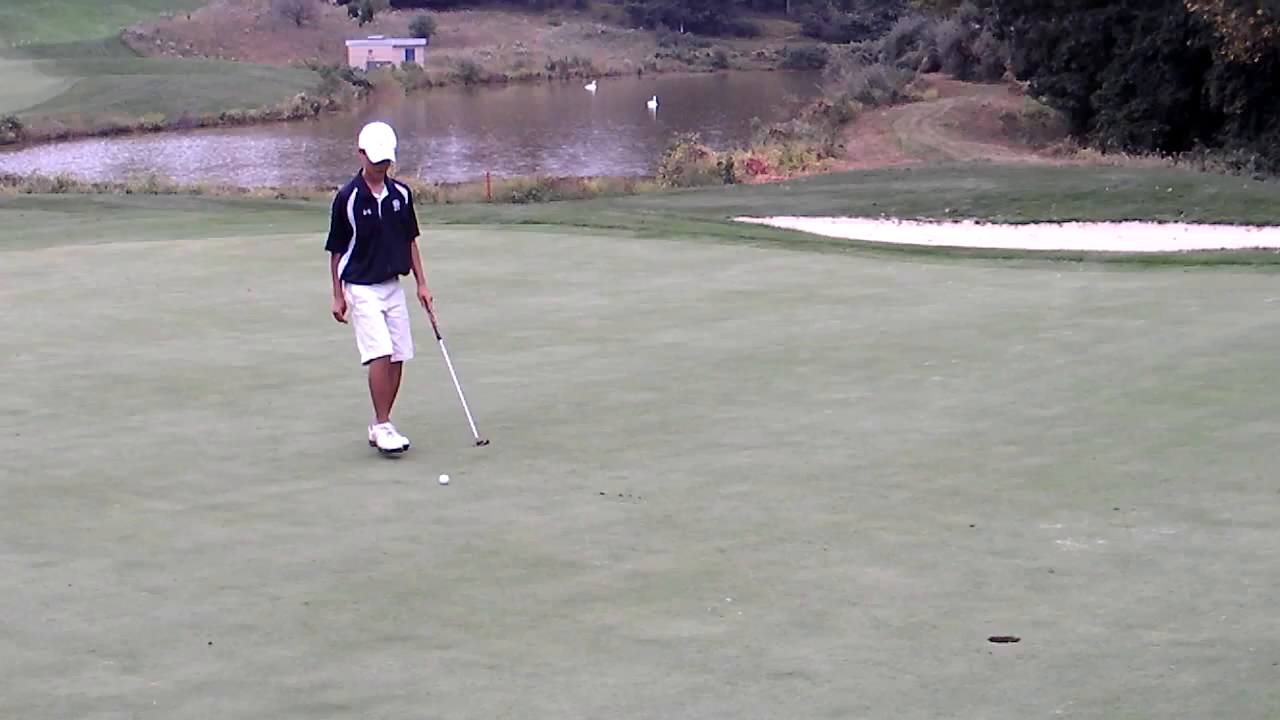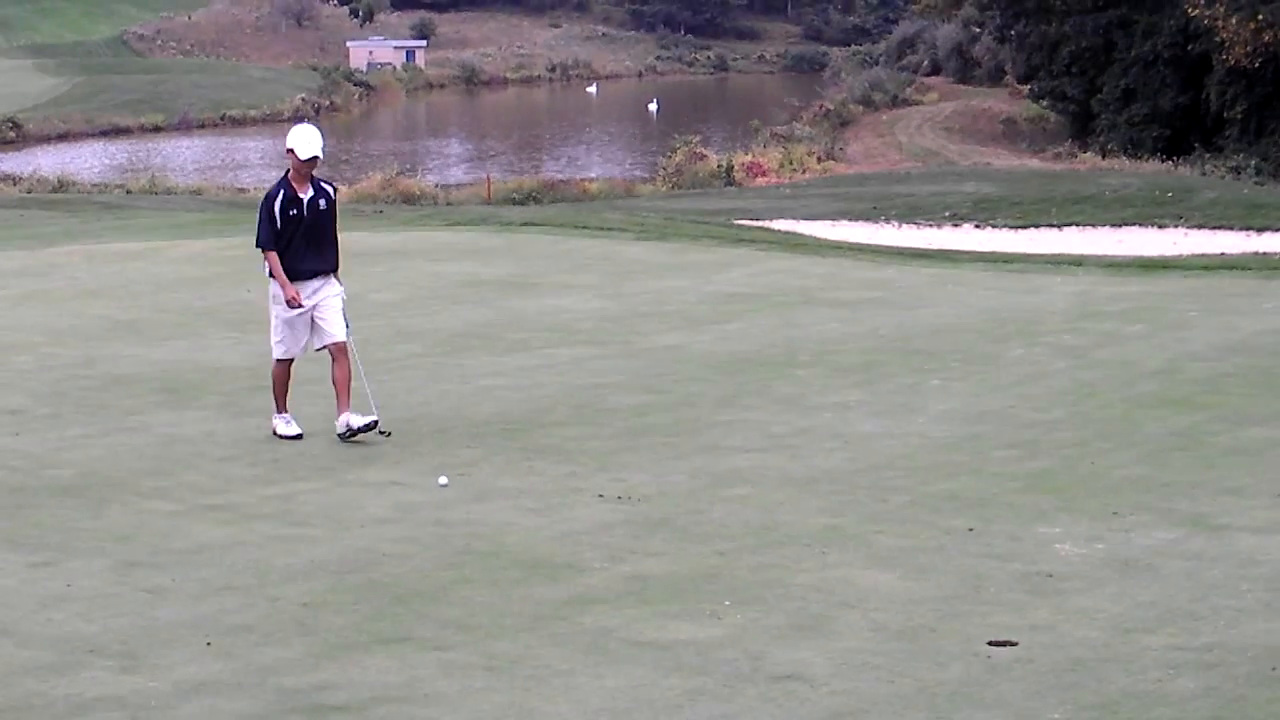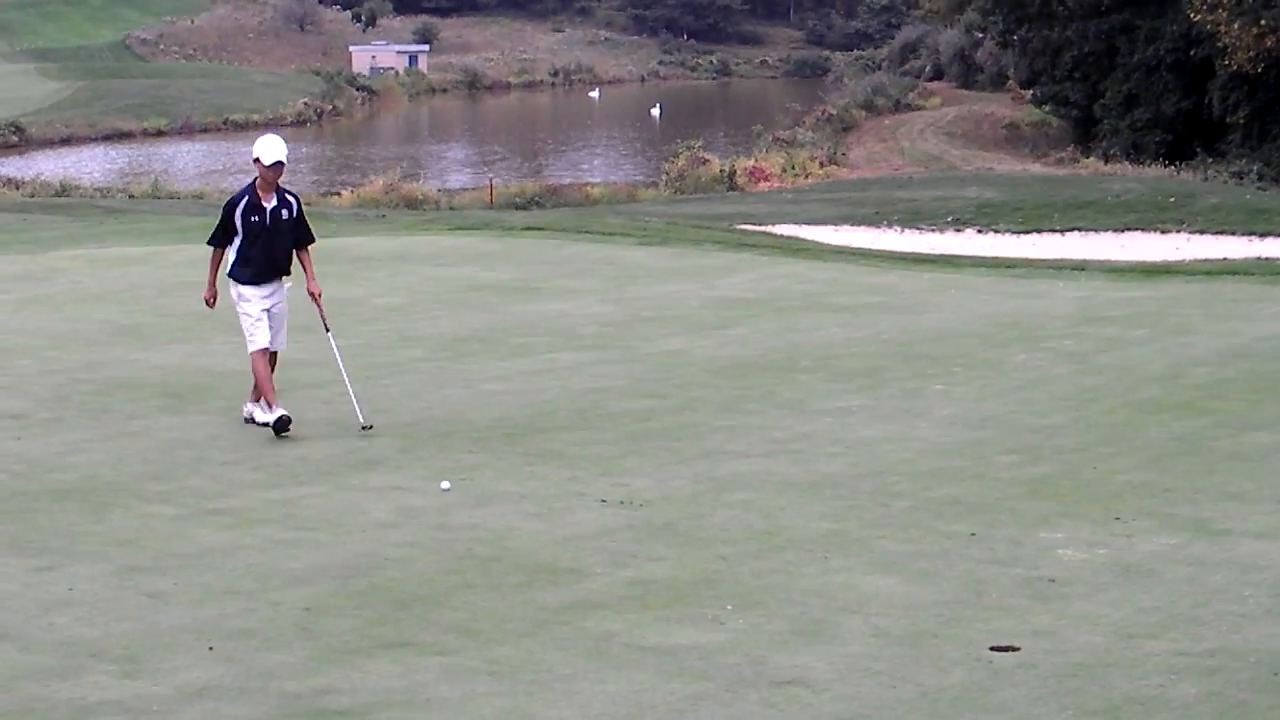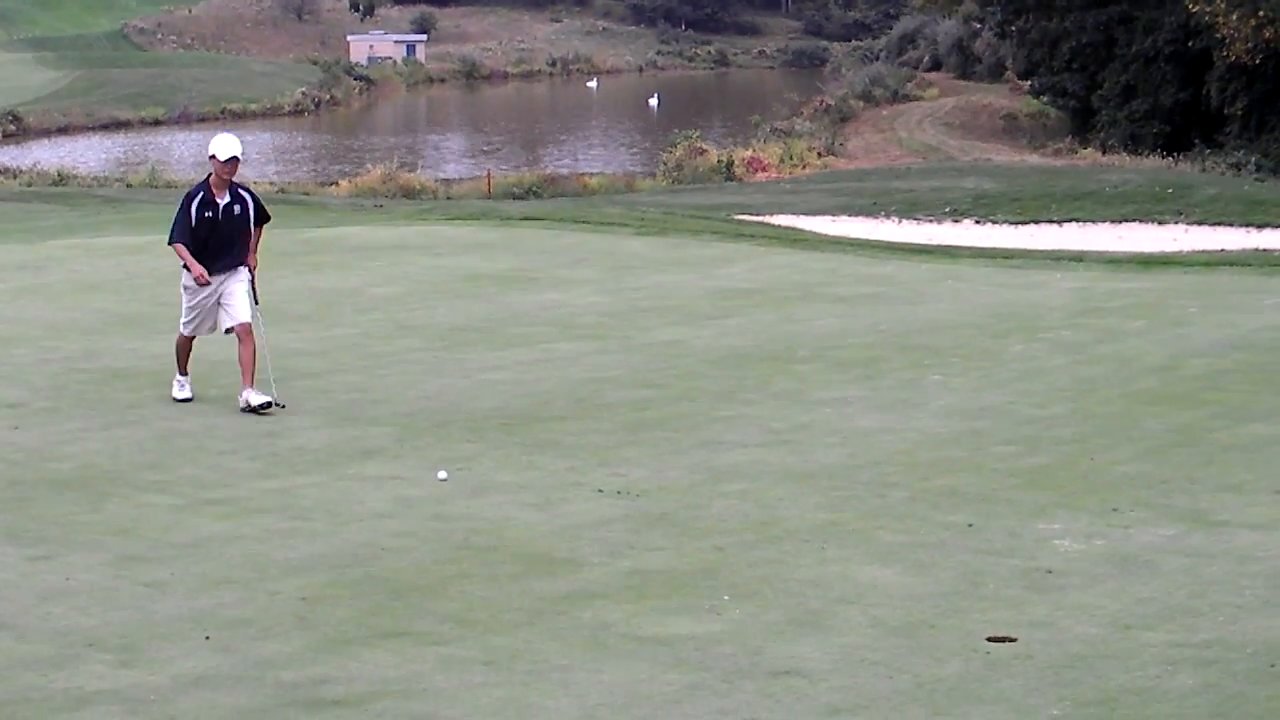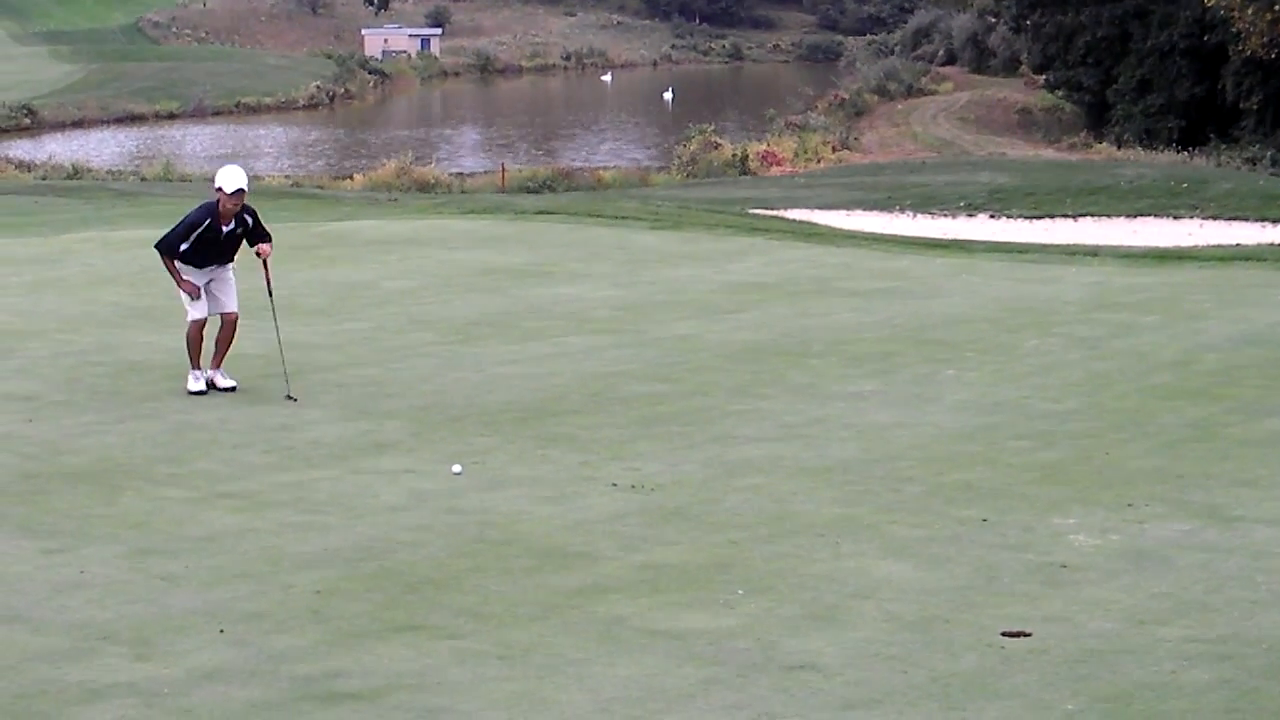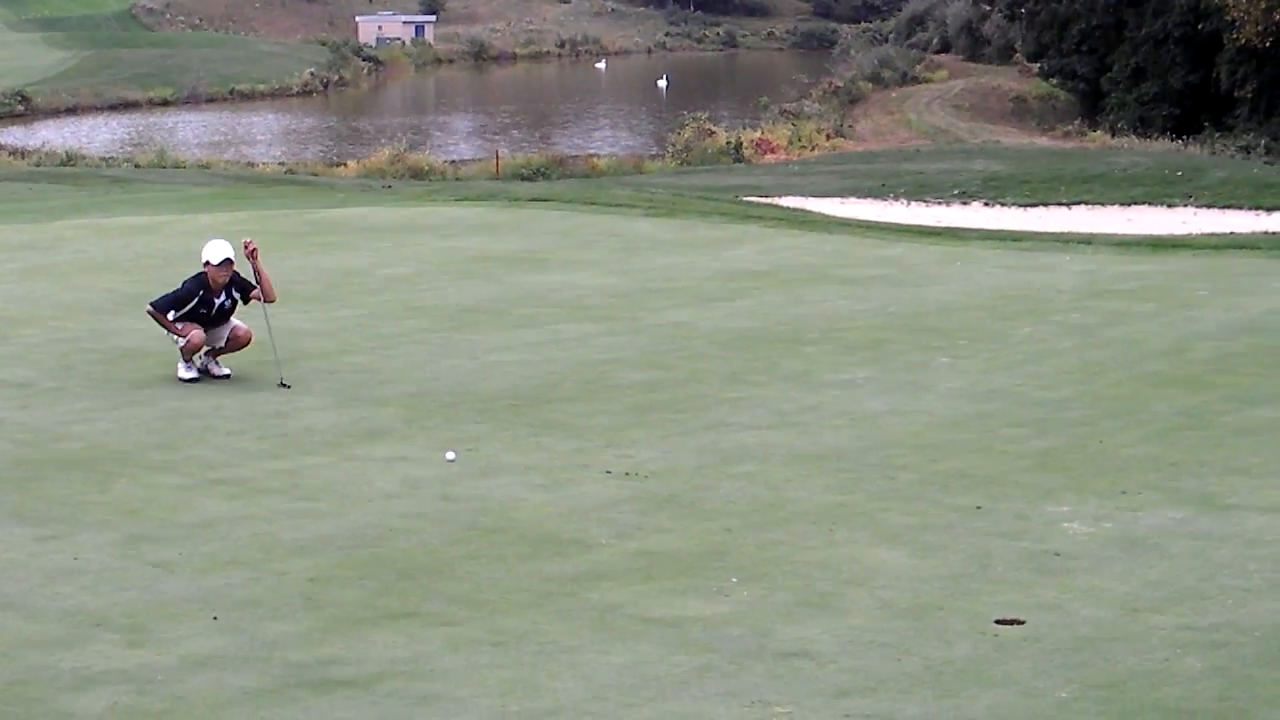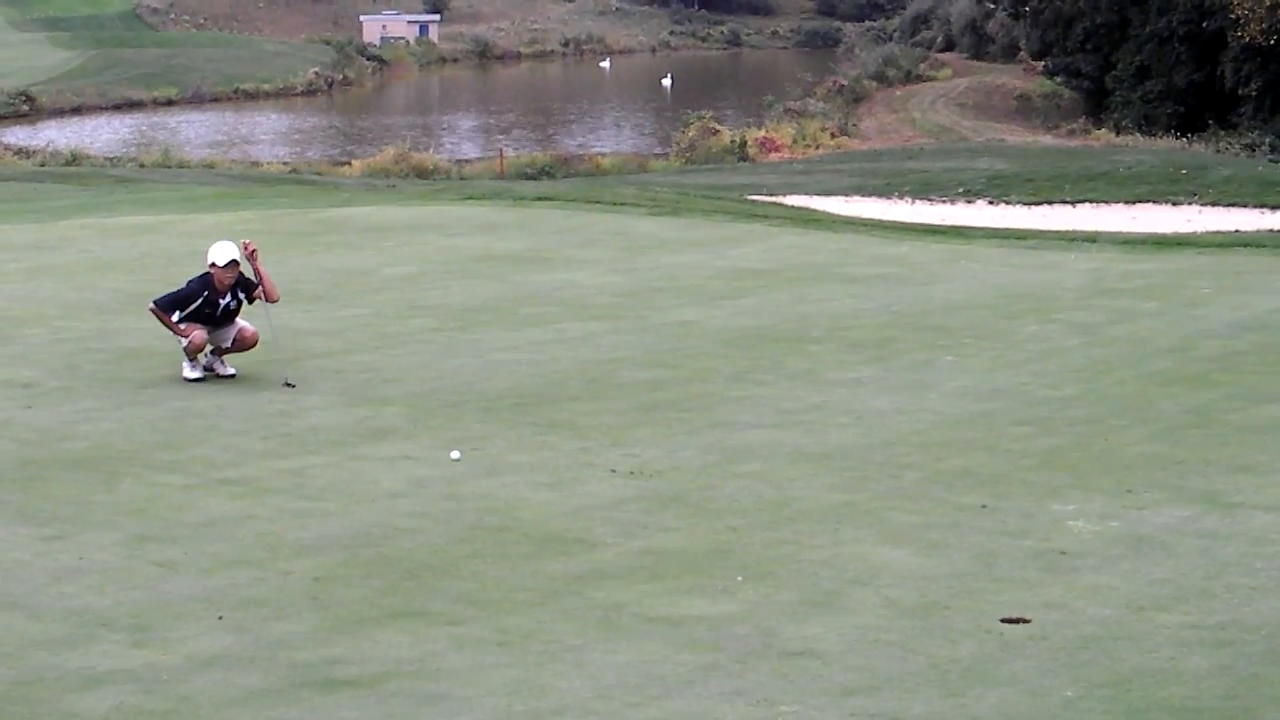
dt=0.5s
person 1, frame 1
left shoulder: (401, 194)
right shoulder: (347, 198)
left elbow: (410, 241)
right elbow: (336, 251)
left wrist: (420, 282)
right wrist: (337, 295)
left hip: (394, 288)
right hip: (360, 289)
left knee: (397, 360)
right knee: (379, 356)
left ankle: (384, 425)
right ankle: (378, 425)
person 1, frame 2
left shoulder: (327, 191)
right shoulder: (275, 197)
right elbow: (268, 248)
left wrist: (335, 274)
right wrist: (285, 285)
left hip: (325, 284)
right hip: (290, 289)
left knee: (339, 347)
right knee: (285, 356)
left ankle: (345, 417)
right ankle: (281, 415)
person 1, frame 3
left shoulder: (291, 202)
right shoulder: (238, 203)
left elbow: (302, 244)
right elbow: (219, 245)
left wrist: (311, 280)
right wrist: (211, 283)
left hip: (276, 285)
right hip: (246, 287)
left knee: (272, 349)
right knee: (261, 347)
left ankle: (254, 406)
right ankle: (273, 409)
person 1, frame 4
left shoulder: (245, 196)
right shoulder: (194, 198)
left elbow: (260, 221)
right elbow: (177, 241)
left wrist: (252, 253)
right wrist: (193, 265)
left hip: (235, 274)
right hip: (202, 277)
left knee: (244, 328)
right knee: (189, 332)
left ankle: (248, 392)
right ankle: (181, 378)
person 1, frame 5
left shoulder: (248, 216)
right shoulder: (199, 218)
left elbow: (265, 240)
right elbow: (163, 248)
left wrist: (265, 249)
right wrist: (180, 281)
left hip: (221, 268)
right hip: (190, 269)
left knee: (230, 317)
right knee: (198, 319)
left ankle: (214, 370)
right ankle: (195, 372)
person 1, frame 6
left shoulder: (235, 283)
right shoulder: (193, 289)
left elbow: (269, 298)
right elbow: (152, 309)
left wrist: (255, 263)
right wrist: (177, 331)
left hip: (216, 325)
right hip: (186, 323)
left knee: (244, 335)
right knee: (197, 337)
left ankle: (208, 359)
right ankle: (186, 363)
person 1, frame 7
left shoulder: (240, 283)
right shoulder: (198, 289)
left elbow: (273, 297)
right elbow: (155, 307)
left wrist: (256, 264)
right wrist: (179, 331)
left hip: (222, 326)
right hip: (191, 325)
left knee: (250, 337)
right knee: (199, 339)
left ankle: (214, 357)
right ankle: (190, 361)
